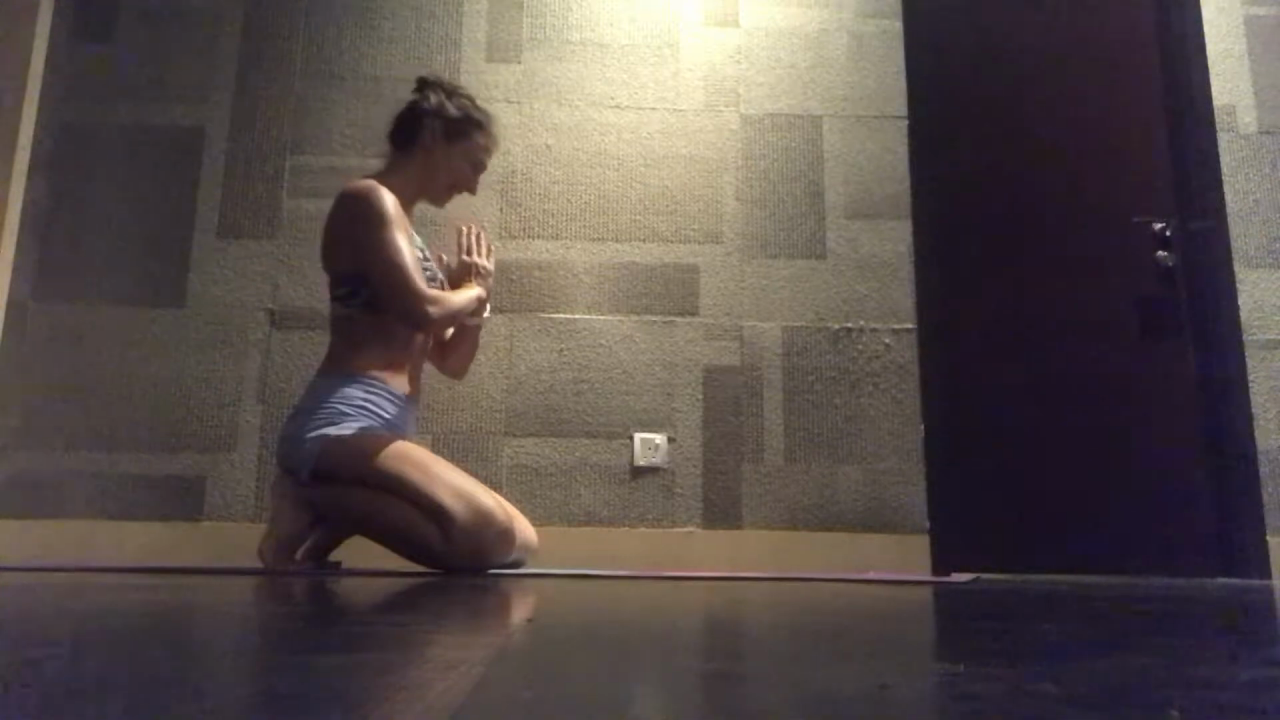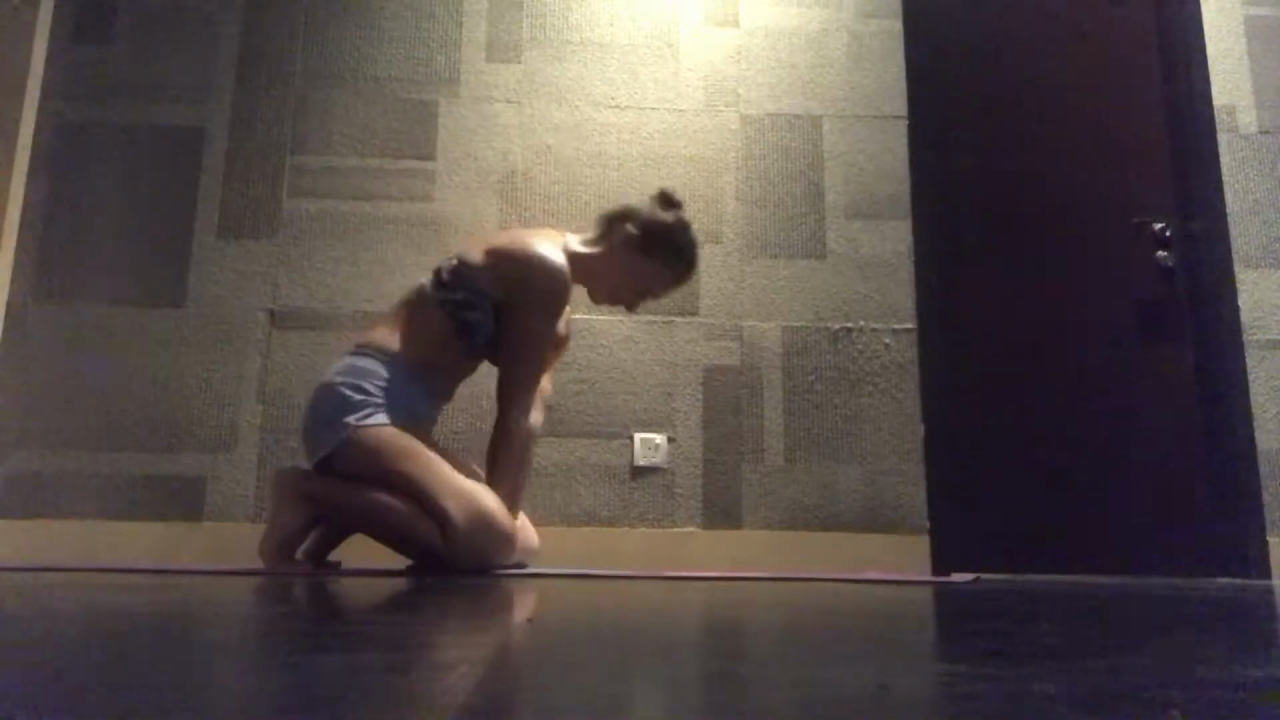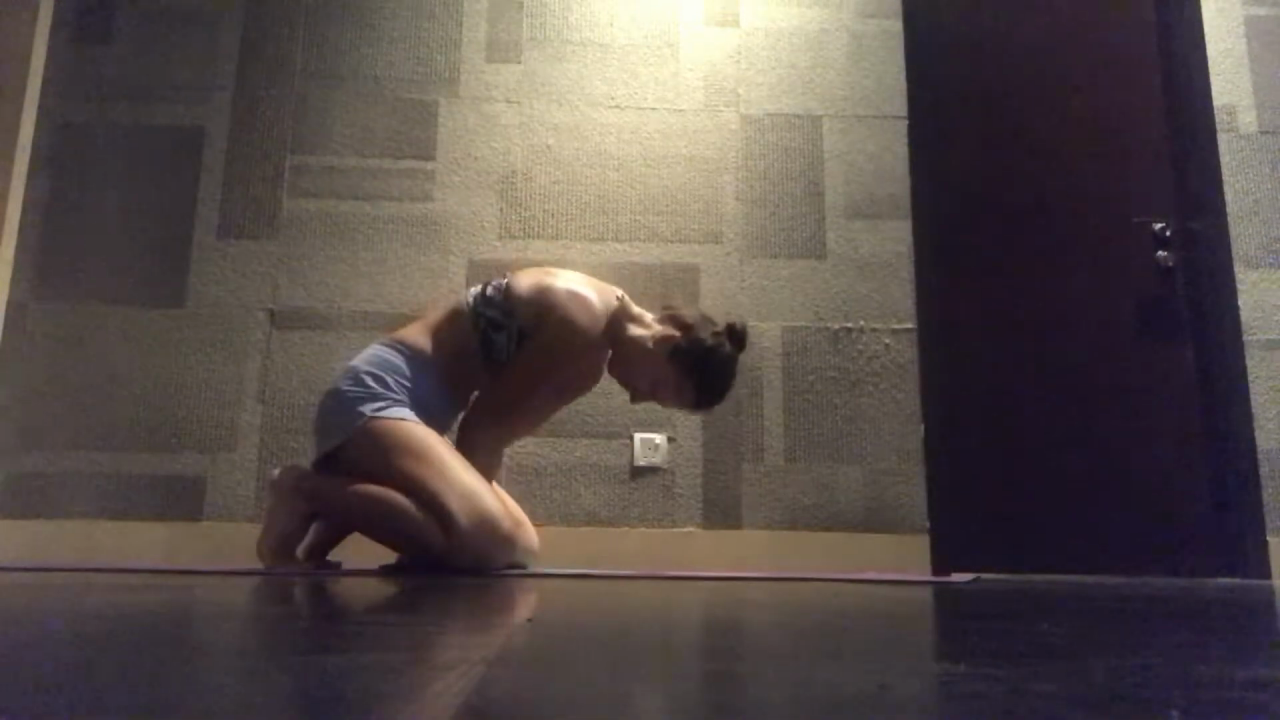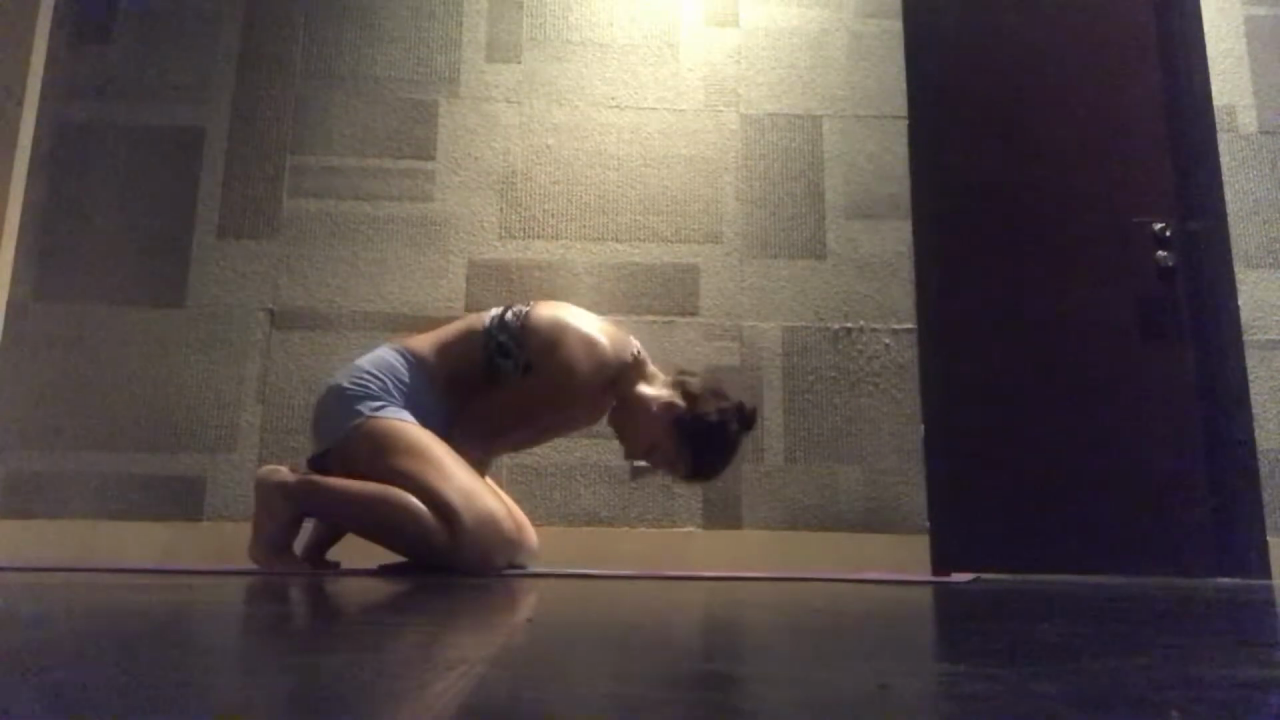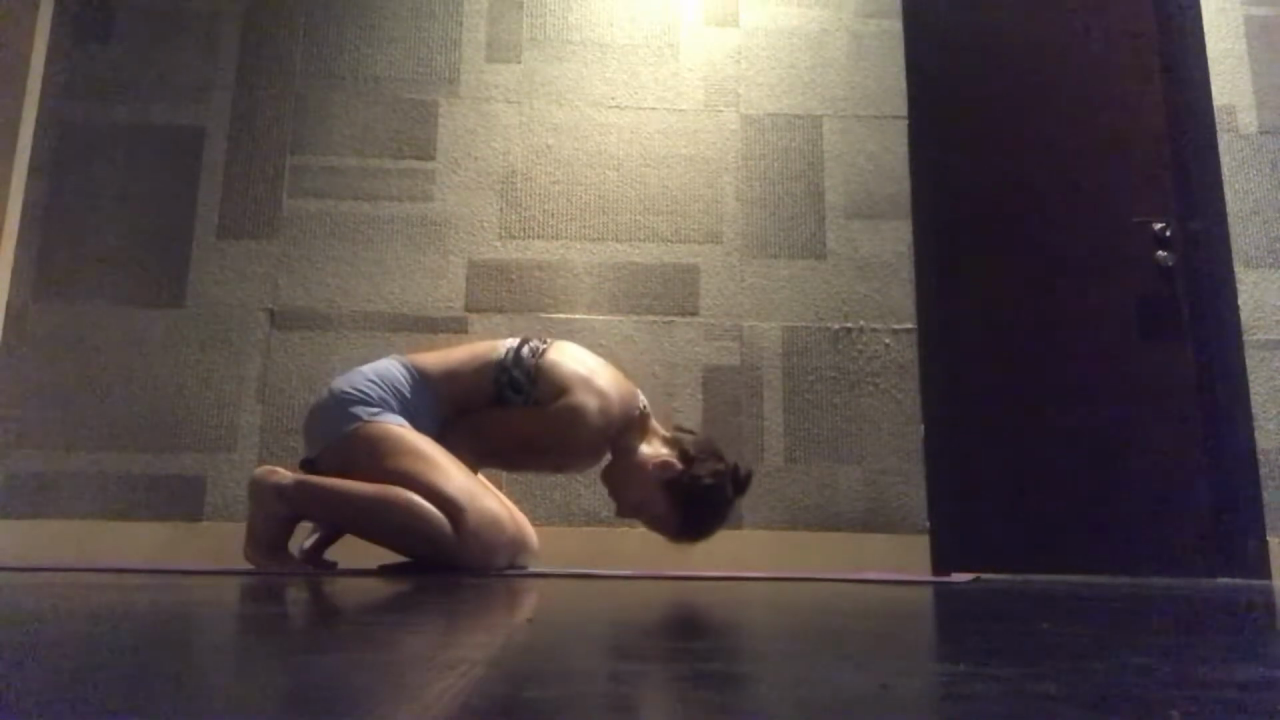
dt=1s
person 1, frame 1
left shoulder: (404, 230)
right shoulder: (369, 201)
left elbow: (450, 360)
right elbow: (422, 310)
left wrist: (472, 299)
right wrist: (476, 292)
left hip: (382, 432)
right hip: (342, 427)
left knee: (519, 541)
right knee: (490, 538)
left ankle: (328, 516)
right ankle: (314, 501)
person 1, frame 2
left shoulder: (557, 328)
right shoulder: (545, 268)
left elbow: (527, 416)
right elbow: (515, 413)
left wrist: (501, 509)
right wrist: (496, 511)
left hip: (400, 412)
right hip: (360, 402)
left knee: (519, 542)
right knee: (489, 539)
left ankle: (332, 509)
right ankle: (309, 492)
person 1, frame 3
left shoulder: (593, 361)
right shoulder: (582, 316)
left elbow: (497, 430)
right elbow: (484, 422)
left wrist: (472, 499)
right wrist: (470, 503)
left hip: (411, 409)
right hip: (376, 394)
left knee: (519, 546)
right knee: (489, 541)
left ankle: (336, 512)
right ankle: (306, 492)
person 1, frame 4
left shoulder: (602, 395)
right shoulder: (592, 361)
left elbow: (481, 436)
right elbow: (470, 431)
left hip: (409, 411)
right hip: (371, 398)
left knee: (517, 546)
right knee: (483, 539)
left ankle: (329, 498)
right ankle: (292, 493)
person 1, frame 5
left shoulder: (613, 416)
right shoulder: (595, 415)
left elbow: (466, 438)
right elbow: (464, 439)
left hip: (388, 414)
right hip: (365, 406)
left knee: (517, 547)
right knee: (483, 536)
left ankle: (326, 486)
right ankle: (286, 493)
